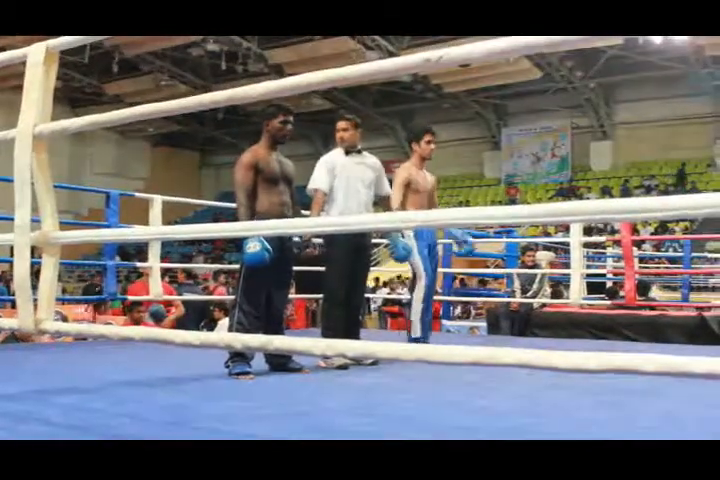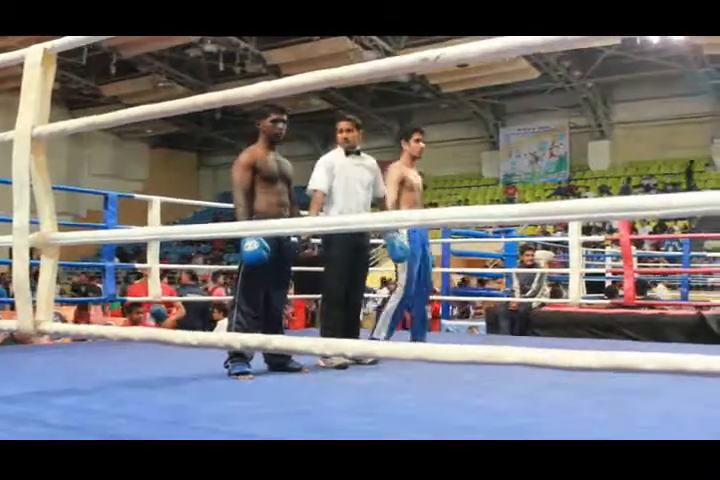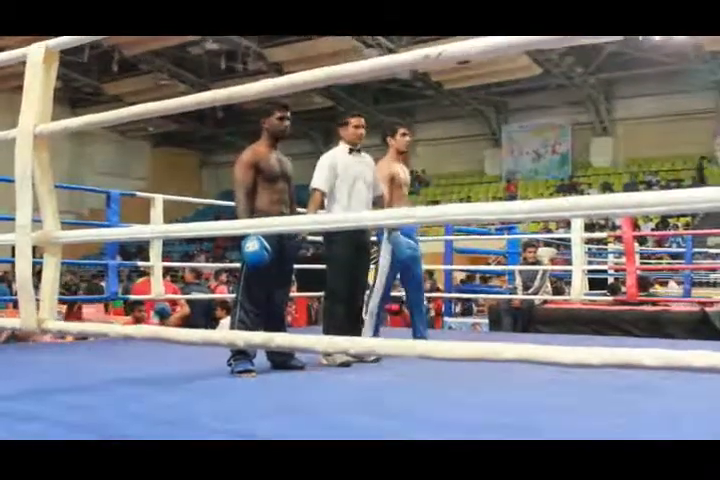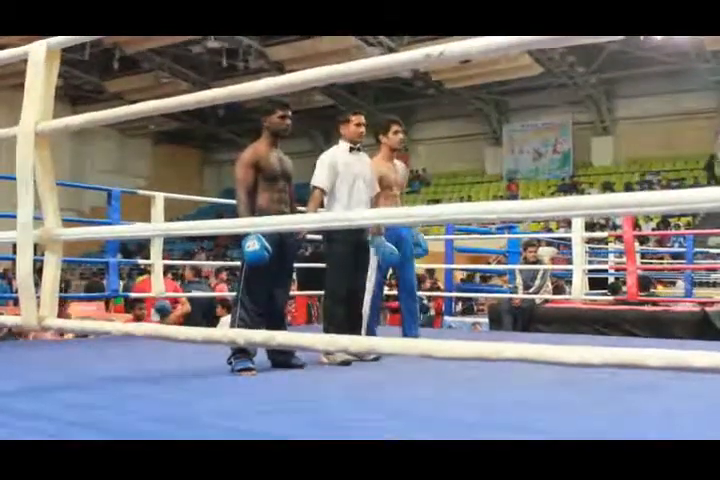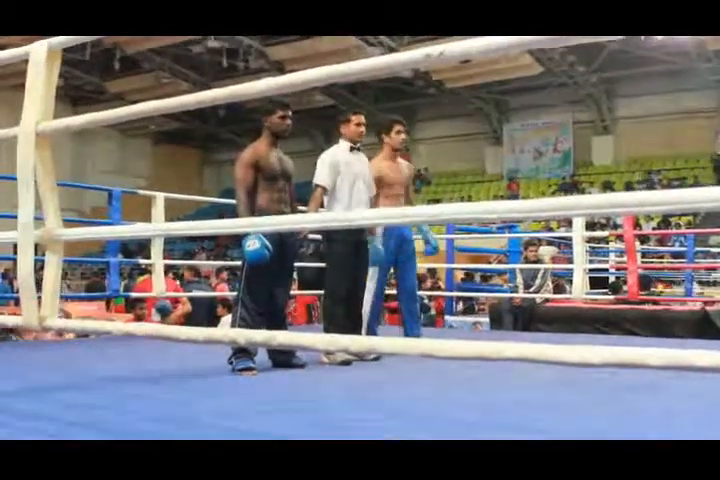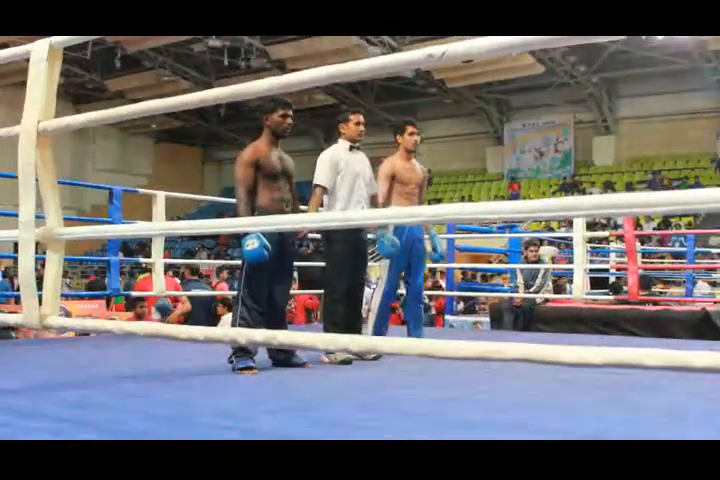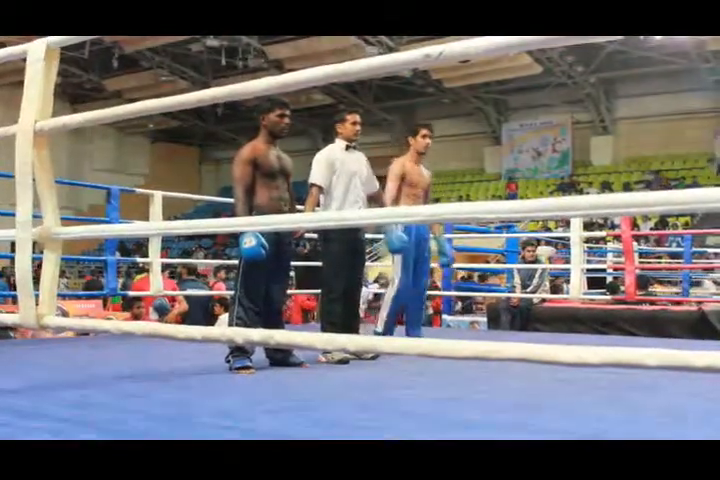
dt=0.3s
person 1, frame 1
left shoulder: (287, 163)
right shoulder: (251, 157)
right elbow: (242, 198)
left hip: (285, 234)
left knee: (278, 300)
right knee: (250, 298)
left ankle: (278, 356)
right ankle: (238, 358)
person 1, frame 2
left shoulder: (285, 163)
right shoulder: (248, 157)
right elbow: (240, 196)
left hip: (283, 233)
left knee: (277, 299)
right knee: (248, 298)
left ankle: (277, 355)
right ankle: (237, 358)
person 1, frame 3
left shoulder: (286, 161)
right shoulder: (251, 155)
right elbow: (242, 196)
left wrist: (299, 232)
right wrist: (248, 231)
left hip: (285, 231)
left knee: (279, 297)
right knee: (251, 296)
left ankle: (280, 354)
right ankle: (240, 356)
person 1, frame 4
left shoulder: (286, 160)
right shoulder: (252, 154)
right elbow: (243, 195)
left wrist: (298, 230)
right wrist: (249, 230)
left hip: (286, 230)
right hip: (263, 229)
left knee: (279, 296)
right knee: (252, 295)
left ankle: (280, 351)
right ankle: (241, 355)
person 1, frame 5
left shoulder: (286, 160)
right shoulder: (251, 154)
right elbow: (242, 194)
left wrist: (299, 229)
right wrist: (249, 230)
left hip: (286, 230)
left knee: (280, 296)
right knee: (252, 294)
left ankle: (281, 352)
right ankle: (241, 354)
person 1, frame 6
left shoulder: (287, 159)
right shoulder: (251, 153)
right elbow: (242, 194)
right wrist: (248, 230)
left hip: (286, 229)
left knee: (279, 295)
right knee: (252, 294)
left ankle: (281, 351)
right ankle: (242, 353)
person 1, frame 7
left shoulder: (285, 158)
right shoulder: (249, 152)
right elbow: (240, 192)
right wrist: (245, 227)
left hip: (283, 229)
left knee: (276, 295)
right knee: (249, 293)
left ankle: (278, 350)
right ankle: (238, 353)
person 2, frame 1
left shoulder: (373, 163)
right shoulder: (329, 160)
left elbow: (384, 196)
right elbow: (319, 194)
left hip: (363, 233)
right hip: (338, 232)
left knee: (356, 292)
right knee: (334, 291)
person 2, frame 2
left shoulder: (370, 163)
right shoulder: (328, 161)
left elbow: (380, 197)
right elbow: (318, 194)
left hip: (361, 234)
right hip: (336, 232)
left knee: (355, 292)
right knee: (333, 291)
person 2, frame 3
left shoulder: (368, 161)
right shoulder: (331, 158)
left elbow: (377, 196)
right elbow: (318, 193)
left hip: (362, 231)
right hip: (339, 231)
left knee: (358, 289)
right knee: (337, 289)
person 2, frame 4
left shoulder: (365, 160)
right shoulder: (332, 156)
right elbow: (318, 191)
left wrist: (378, 231)
left hip: (361, 230)
right hip: (339, 229)
left knee: (357, 288)
right knee: (337, 287)
person 2, frame 5
left shoulder: (363, 159)
right shoulder: (331, 155)
right elbow: (320, 190)
left hip: (360, 230)
right hip: (339, 229)
left knee: (357, 288)
right knee: (336, 288)
person 2, frame 6
left shoulder: (363, 158)
right shoulder: (331, 155)
left elbow: (371, 194)
right elbow: (319, 190)
left hip: (359, 229)
right hip: (338, 228)
left knee: (356, 287)
right knee: (336, 287)
person 2, frame 7
left shoulder: (361, 159)
right shoulder: (327, 155)
left elbow: (373, 191)
right elbow: (315, 189)
left hip: (357, 229)
right hip: (335, 228)
left knee: (353, 287)
right knee: (334, 287)
person 3, frame 1
left shoulder: (431, 178)
right shoulder: (404, 172)
right elbow: (394, 206)
left wrist: (455, 233)
left hip: (429, 232)
right hip: (412, 231)
left knee: (428, 284)
right knee: (424, 280)
left ankle: (422, 339)
right ankle: (416, 336)
person 3, frame 2
left shoulder: (416, 176)
right shoulder: (396, 170)
right elbow: (390, 204)
left wrist: (424, 241)
left hip: (419, 231)
right hip: (405, 231)
left knee: (423, 287)
right knee: (406, 285)
left ankle: (419, 338)
right ankle: (380, 336)
person 3, frame 3
left shoulder: (404, 170)
right shoulder: (385, 166)
right elbow: (384, 203)
right wrist: (395, 235)
left hip: (408, 229)
right hip: (392, 230)
left knee: (416, 285)
right knee: (382, 284)
left ankle: (420, 335)
right ankle: (369, 336)
person 3, frame 4
left shoulder: (402, 168)
right shoulder: (374, 167)
left wrist: (414, 231)
right wrist: (378, 238)
left hip: (401, 228)
right hip: (381, 230)
left knee: (409, 284)
right knee: (374, 285)
left ankle: (411, 335)
right ankle: (367, 336)
person 3, frame 5
left shoulder: (407, 168)
right shoulder: (376, 167)
left wrist: (424, 229)
right wrist: (372, 239)
left hip: (404, 228)
right hip: (385, 228)
left knee: (409, 285)
right knee: (376, 285)
left ankle: (413, 335)
right ankle: (367, 336)
person 3, frame 6
left shoulder: (421, 171)
right shoulder: (389, 165)
right elbow: (379, 200)
left wrist: (432, 234)
right wrist: (382, 232)
left hip: (416, 227)
right hip: (397, 225)
left knee: (417, 285)
right knee: (388, 284)
left ankle: (415, 335)
right ankle: (374, 335)
person 3, frame 7
left shoulder: (427, 174)
right shoulder: (399, 165)
right elbow: (388, 198)
left wrist: (440, 239)
right wrist: (390, 227)
left hip: (422, 228)
right hip: (404, 225)
left knee: (420, 284)
right knee: (401, 282)
left ankle: (412, 334)
right ankle: (383, 332)
